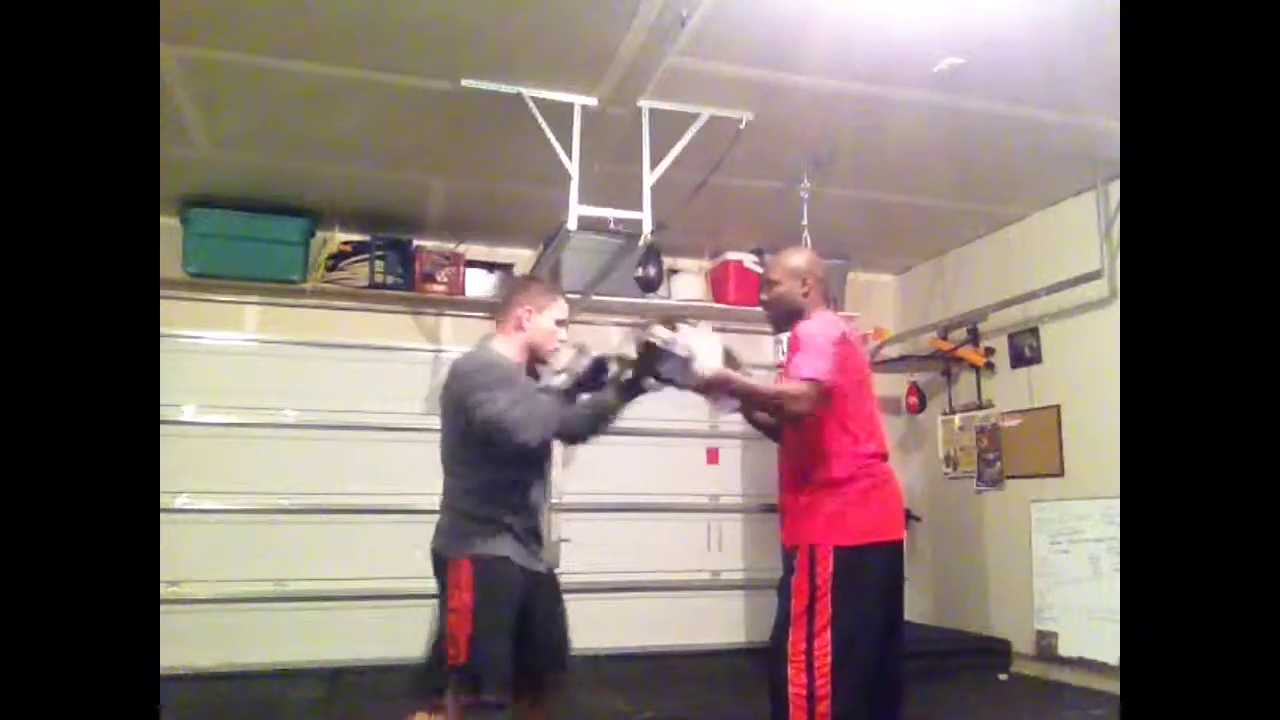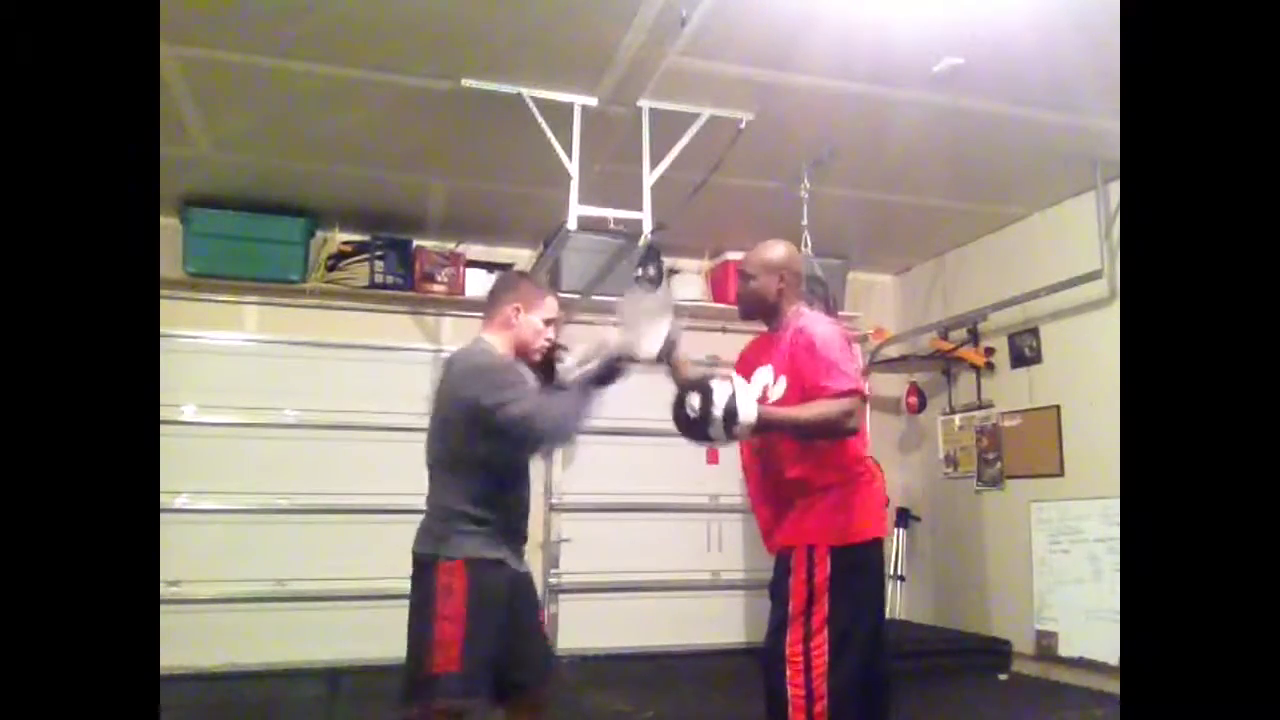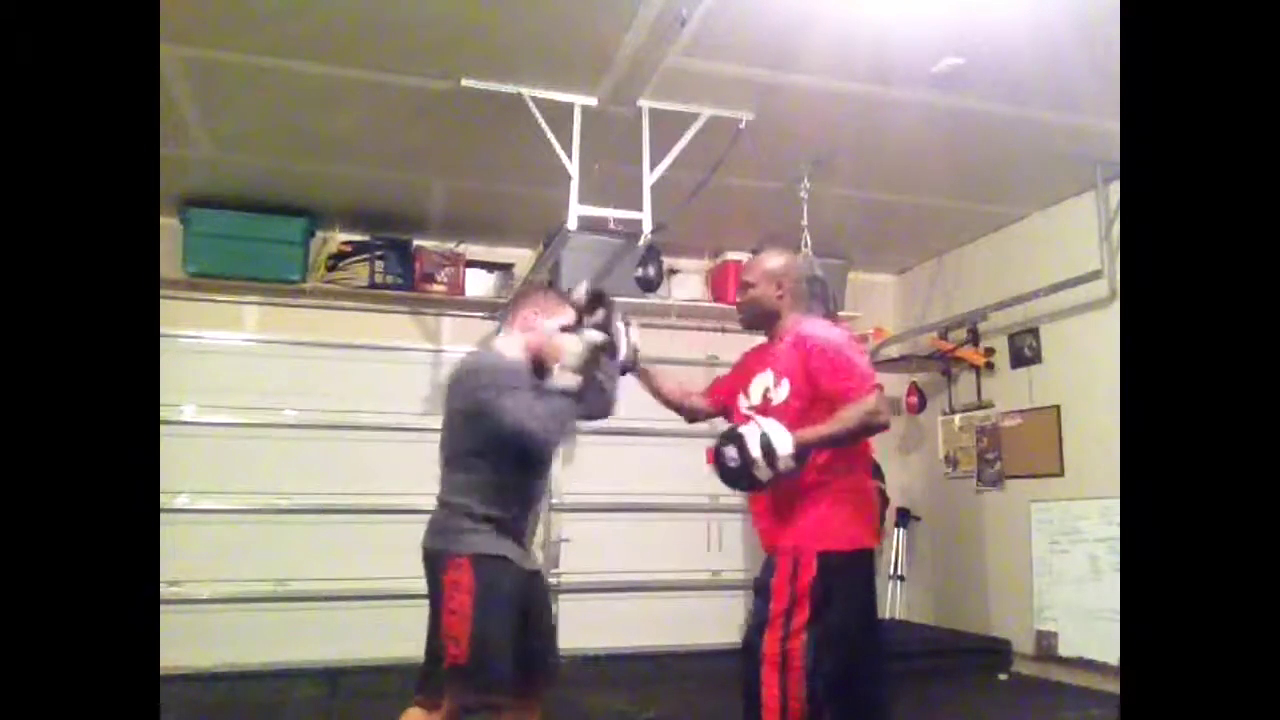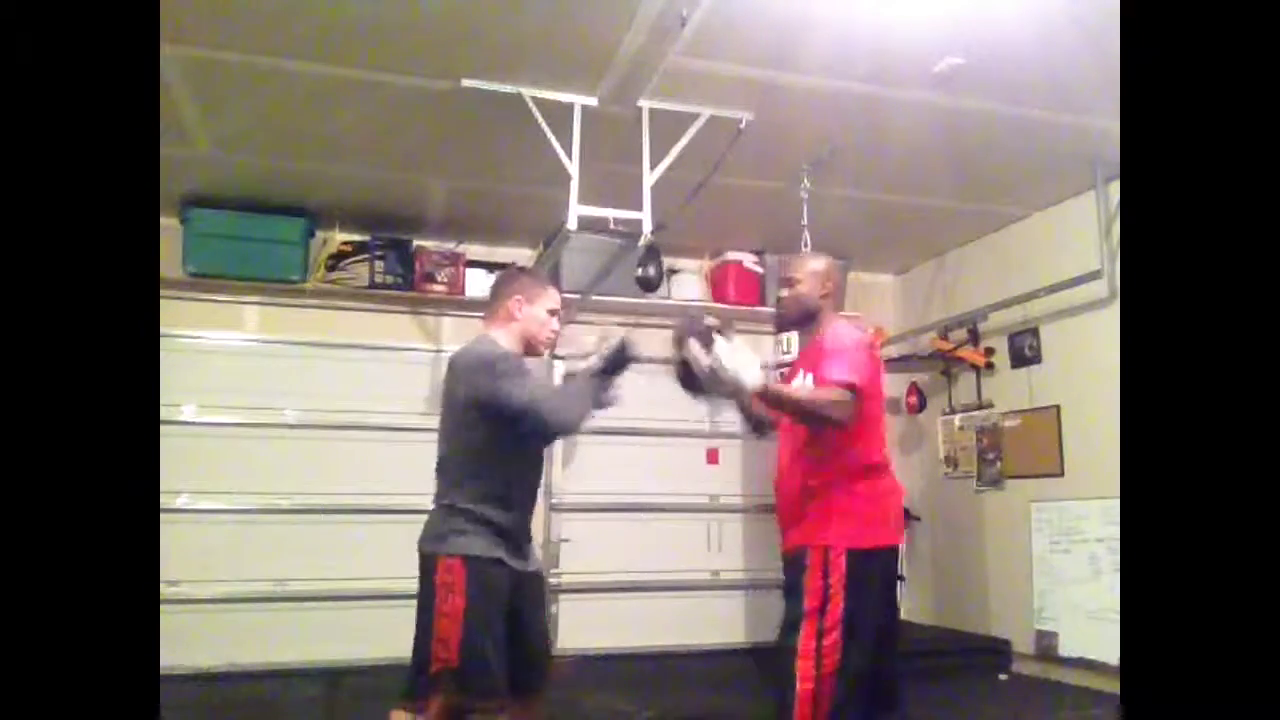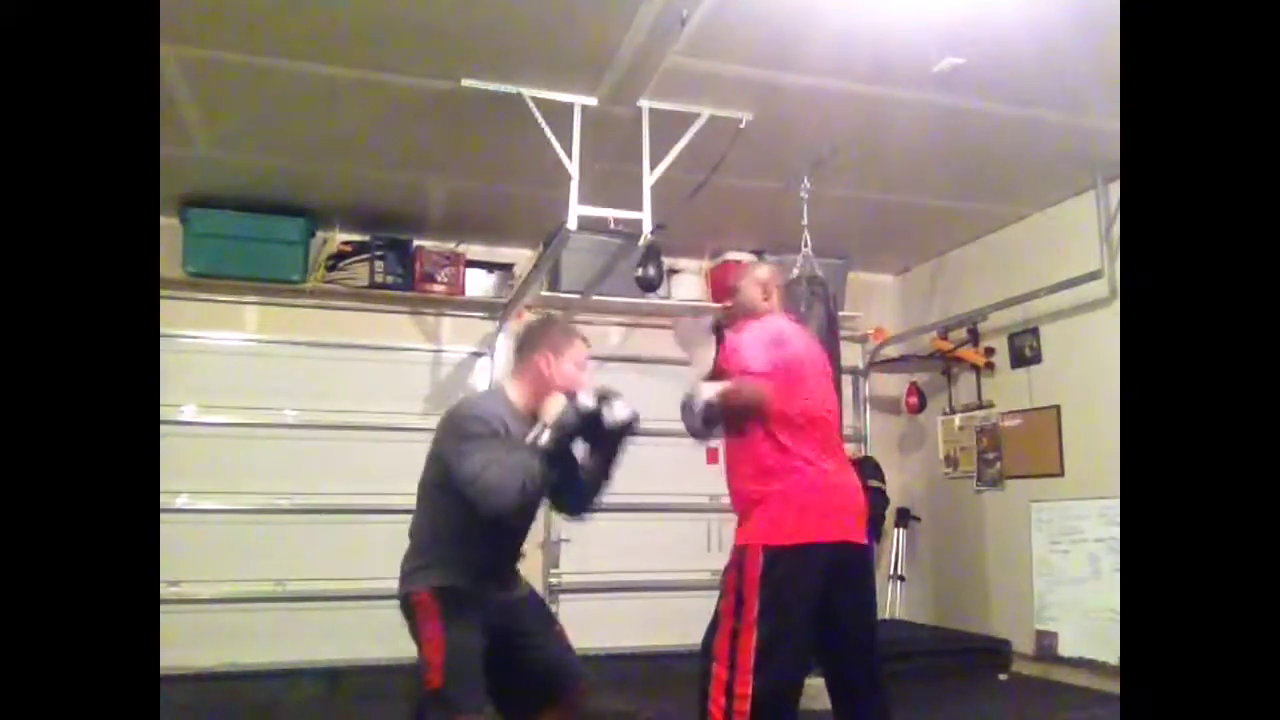
dt=1s
person 1, frame 1
left shoulder: (818, 334)
right shoulder: (813, 339)
left elbow: (796, 396)
right elbow: (786, 428)
left wrist: (717, 376)
right wrist: (741, 391)
left hip: (836, 526)
right hip: (862, 523)
left knee: (806, 664)
right knee: (876, 666)
person 1, frame 2
left shoulder: (816, 333)
right shoulder: (761, 349)
left elbow: (847, 416)
right elbow: (736, 408)
left wrist: (754, 412)
right wrist: (676, 360)
left hip: (828, 523)
right hip: (822, 525)
left knee: (801, 661)
right knee: (852, 662)
person 1, frame 3
left shoulder: (821, 340)
right shoulder: (757, 359)
left elbow: (875, 411)
right elbow: (697, 405)
left wrist: (797, 441)
right wrist: (634, 362)
left hip: (824, 527)
right hip: (841, 532)
left knee: (780, 664)
right knee: (850, 670)
person 1, frame 4
left shoulder: (843, 339)
right shoulder: (808, 356)
left elbow: (836, 410)
right elbow: (766, 422)
left wrist: (756, 380)
right wrist: (742, 378)
left hip: (844, 527)
right hip: (842, 525)
left knee: (816, 664)
right knee: (864, 663)
person 1, frame 5
left shoulder: (757, 335)
right shoulder: (796, 342)
left elbow: (738, 394)
left wrist: (707, 397)
right wrist: (716, 396)
left hip: (789, 521)
right hip: (840, 519)
left knee: (740, 667)
right knee: (852, 664)
person 2, frame 1
left shoulder: (526, 376)
right shoulder: (478, 369)
left elbow: (576, 427)
right elbow: (522, 433)
left wrist: (625, 386)
right wrist: (569, 388)
left hip: (523, 553)
right hip: (477, 552)
left knee: (538, 679)
person 2, frame 2
left shoulder: (503, 372)
right shoulder: (480, 368)
left elbow: (531, 429)
right elbow: (550, 425)
left wrist: (549, 390)
right wrist: (588, 378)
left hip: (500, 553)
right hip: (461, 552)
person 2, frame 3
left shoulder: (533, 373)
right shoulder: (486, 369)
left elbow: (595, 404)
right elbow: (537, 438)
left wrist: (597, 339)
right wrist: (567, 376)
left hip: (515, 552)
right hip: (472, 549)
left knee: (530, 680)
person 2, frame 4
left shoulder: (516, 366)
right shoulder: (481, 362)
left elbow: (543, 426)
right elbow: (558, 415)
left wrist: (599, 371)
right wrist: (600, 366)
left hip: (513, 551)
right hip: (466, 550)
left knee: (529, 680)
person 2, frame 5
left shoulder: (539, 425)
right shoulder: (475, 417)
left elbow: (575, 501)
right elbow: (499, 495)
left wrist: (606, 443)
right wrist: (549, 434)
left hip: (499, 583)
right hip: (443, 585)
